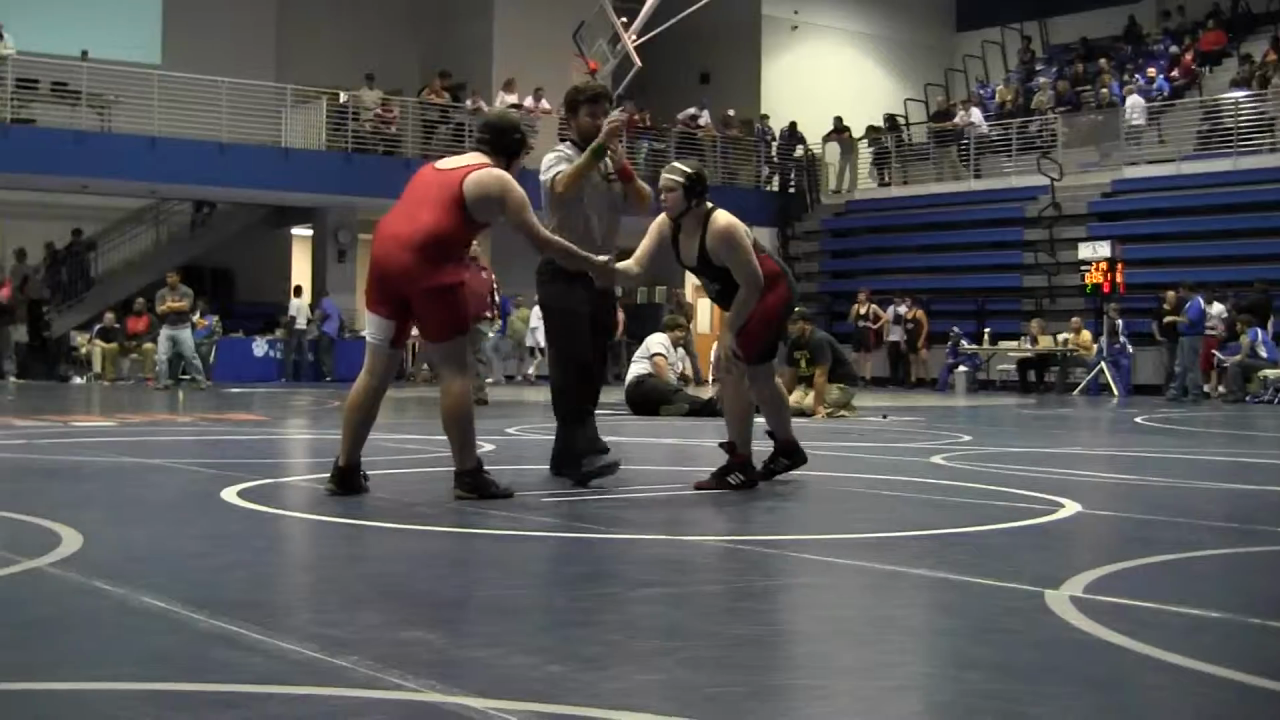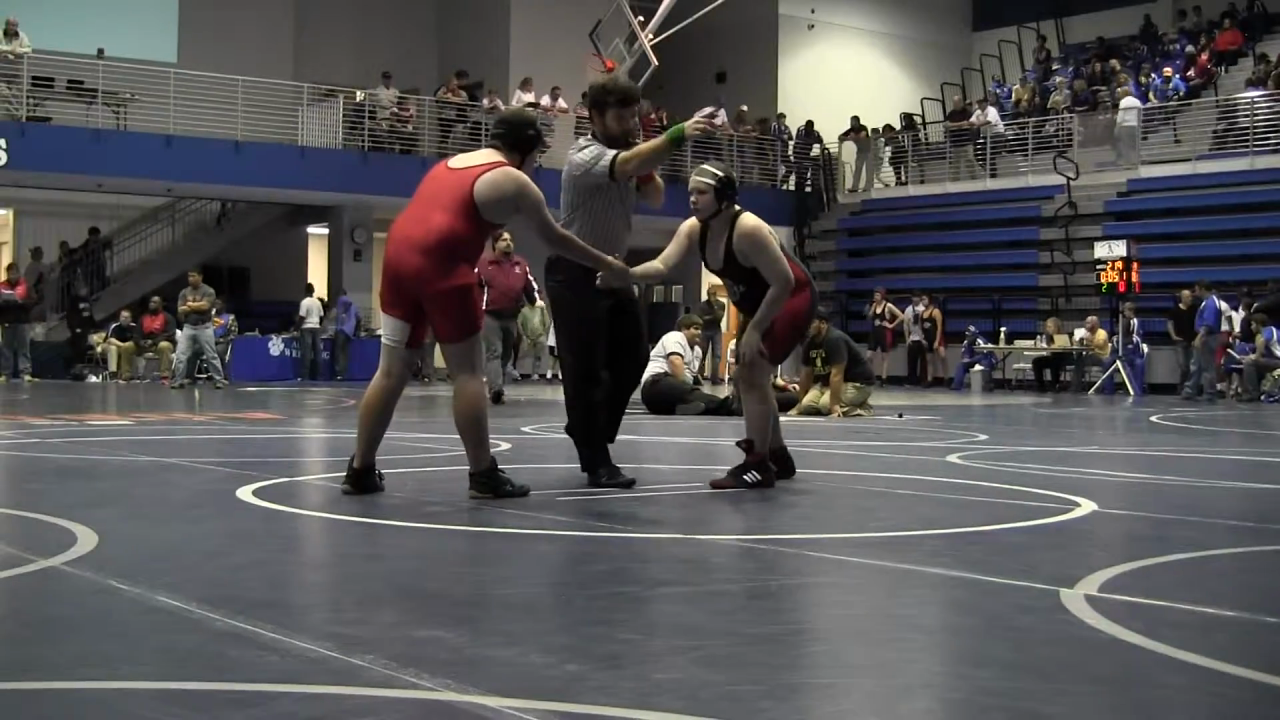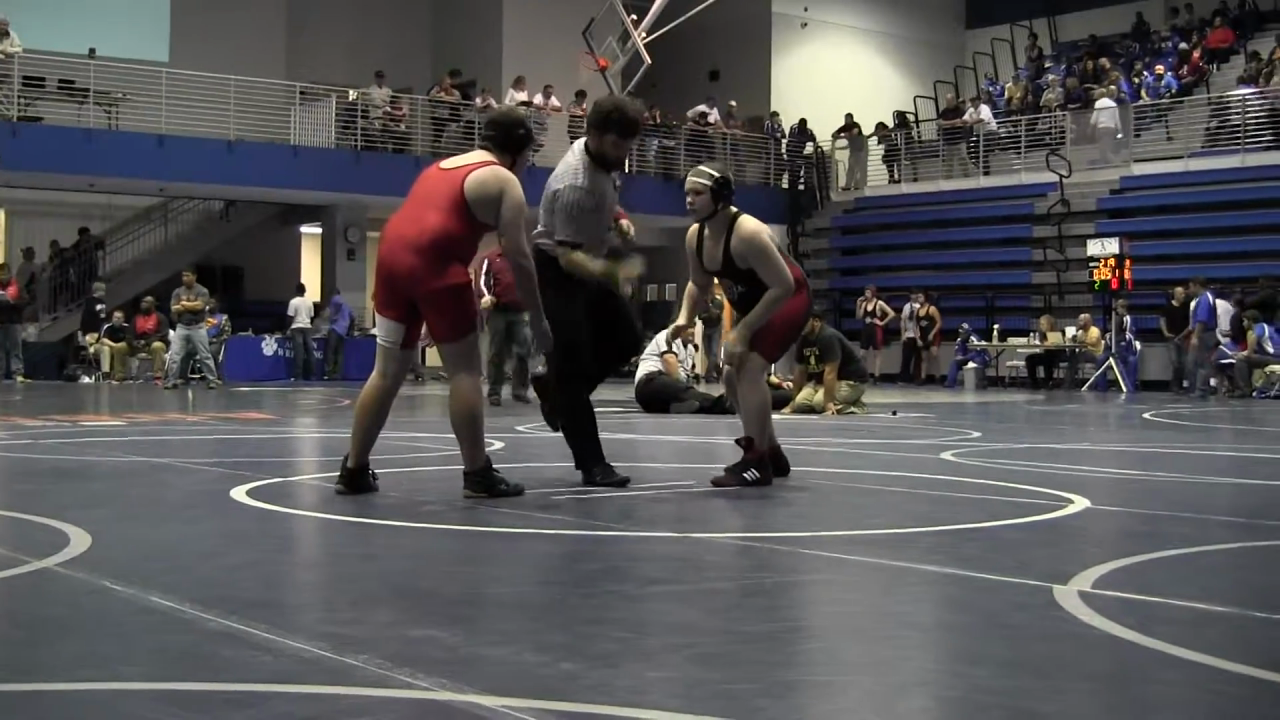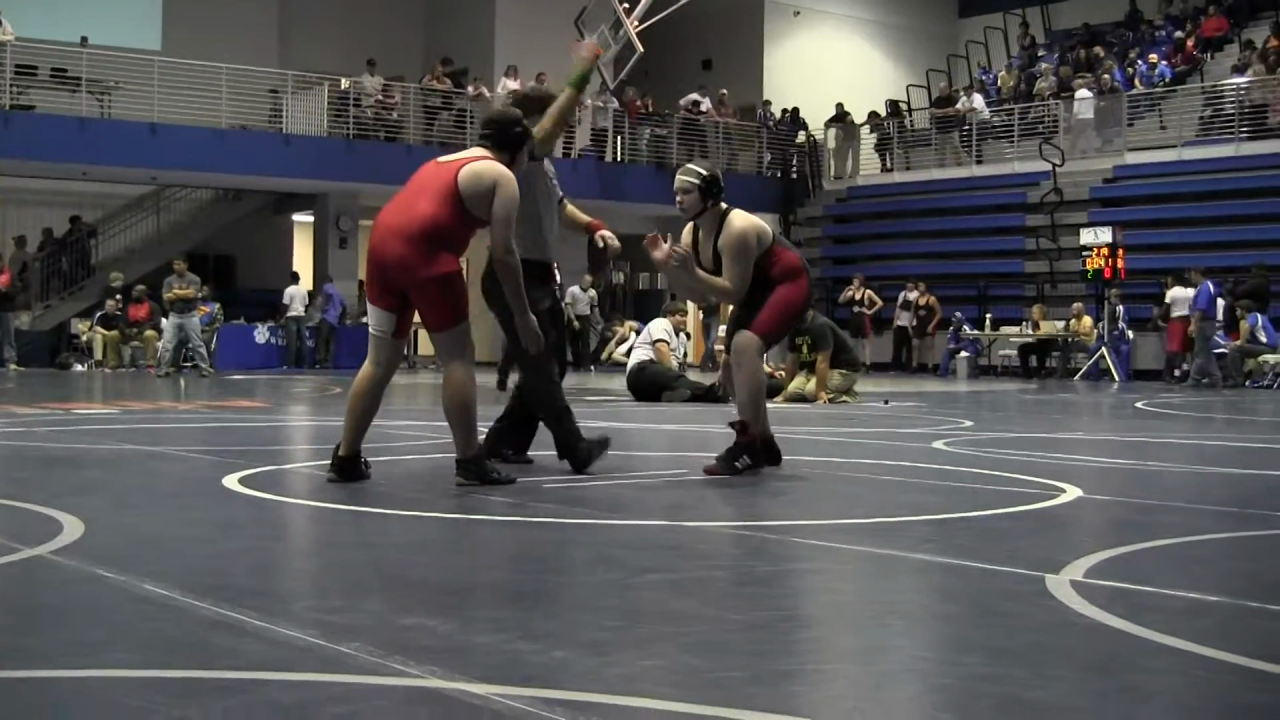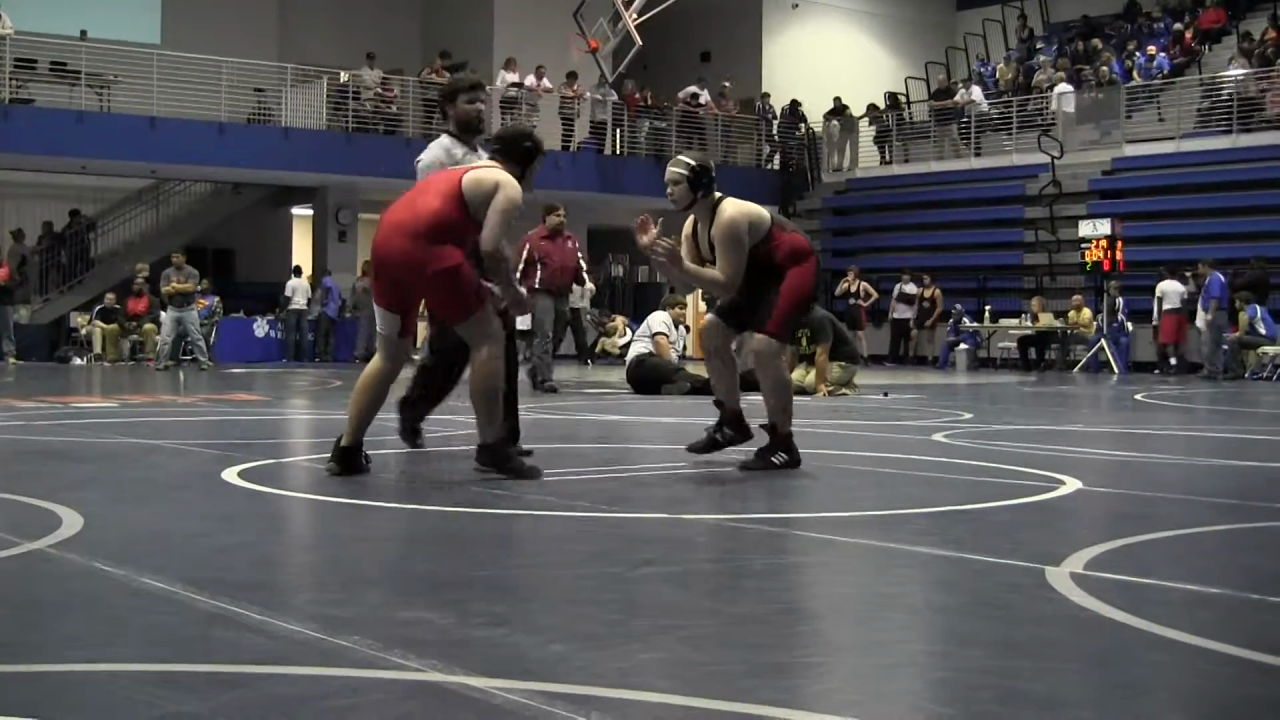
dt=0.4s
person 1, frame 1
left shoulder: (609, 163)
right shoulder: (557, 160)
left elbow: (644, 204)
right elbow: (564, 187)
left wrist: (623, 167)
right wrist: (600, 146)
left hip: (600, 277)
right hip: (562, 277)
left knee: (593, 369)
right knee: (573, 364)
left ankle: (567, 453)
right ankle: (582, 454)
person 1, frame 2
left shoulder: (624, 152)
right shoulder: (586, 157)
left elbow: (655, 198)
right elbow: (632, 164)
left wrist: (648, 175)
right wrist: (678, 135)
right hip: (574, 275)
left knee: (632, 360)
right knee: (584, 370)
left ankle: (591, 432)
right ankle: (597, 464)
person 1, frame 3
left shoulder: (603, 159)
right shoulder: (573, 183)
right elbow: (571, 256)
left wrist: (621, 220)
right wrist: (612, 274)
left hip: (589, 272)
right hip: (556, 272)
left knee: (627, 339)
right knee: (573, 369)
left ankle: (552, 387)
right ankle: (592, 464)
person 1, frame 4
left shoulder: (542, 164)
left elbow: (560, 208)
right elbow: (544, 134)
left wrist: (597, 229)
right wrist: (579, 80)
left hip: (542, 276)
right hip: (512, 280)
left knee: (550, 365)
right knee: (542, 363)
left ankle: (504, 441)
right ankle: (573, 447)
person 1, frame 5
left shoulder: (482, 156)
right shoulder: (438, 155)
left hip: (486, 263)
left knee: (503, 351)
right knee: (450, 353)
left ankle: (503, 436)
right ankle: (411, 417)
person 2, frame 1
left shoulder: (437, 166)
right shoulder: (499, 181)
right elbow: (541, 241)
right wrist: (594, 263)
left hip: (386, 255)
right hip: (428, 265)
left knee: (376, 370)
right knee: (455, 371)
left ankle: (345, 470)
right ankle: (468, 475)
person 2, frame 2
left shoulder: (450, 163)
right shoulder: (513, 181)
right elbow: (555, 238)
right wrist: (607, 265)
left hip: (399, 256)
right hip: (441, 266)
left knee: (391, 371)
right knee: (468, 372)
left ankle: (360, 471)
right ankle: (483, 476)
person 2, frame 3
left shoulder: (443, 166)
right shoulder: (505, 181)
right elbow: (517, 256)
right wrist: (538, 318)
left hip: (393, 256)
right hip: (435, 265)
left knee: (387, 371)
right knee: (465, 370)
left ankle: (354, 470)
right ankle: (477, 474)
person 2, frame 4
left shoulder: (442, 162)
right shoulder: (501, 177)
right elbow: (502, 252)
right wrist: (523, 314)
left hip: (383, 244)
right hip: (425, 253)
left knee: (380, 360)
right knee: (458, 357)
left ankle: (346, 459)
right ankle: (469, 462)
person 2, frame 5
left shoulder: (462, 173)
right shoulder: (507, 185)
right elbow: (491, 248)
left wrist: (483, 287)
right wrist: (512, 293)
left hip: (387, 242)
right hip: (424, 248)
left knee: (390, 353)
right knee: (489, 340)
left ankle: (346, 450)
right ankle: (493, 449)
person 3, frame 1
left shoulder: (721, 227)
right shoulder: (666, 225)
left elbow: (753, 283)
right elbow: (636, 268)
left wrist: (729, 331)
left hip: (770, 292)
right hip: (746, 300)
left knee: (729, 365)
right knee: (757, 377)
left ankle: (741, 466)
right ankle: (787, 450)
person 3, frame 2
left shoulder: (749, 229)
right shoulder: (694, 229)
left elbow: (784, 283)
right elbow: (662, 266)
left wrist: (754, 330)
left hip: (792, 298)
right hip: (757, 304)
left knee: (753, 369)
right knee: (747, 377)
left ankle: (757, 464)
right ankle: (777, 456)
person 3, frame 3
left shoulder: (747, 233)
right shoulder: (695, 235)
left elbow: (784, 285)
right elbow: (699, 285)
left wrist: (744, 328)
right wrist: (683, 318)
left hip: (787, 299)
right hip: (755, 302)
left knee: (749, 366)
right knee: (734, 378)
left ankle: (757, 461)
right ankle: (772, 455)
person 3, frame 4
left shoulder: (737, 228)
right shoulder: (691, 233)
left elbow: (732, 292)
right elbow: (698, 295)
left wrist: (691, 272)
right wrist: (666, 266)
left hip: (788, 284)
right hip: (756, 291)
left knee: (743, 346)
right knee: (730, 370)
left ankle: (748, 445)
right ankle: (762, 443)
person 3, frame 5
left shoulder: (730, 217)
right shoulder: (693, 225)
left elbow: (727, 286)
right elbow: (691, 283)
left wrist: (680, 264)
right wrist: (655, 253)
left hip: (795, 268)
right hip: (760, 276)
left knee: (763, 348)
right knee: (711, 331)
left ankle: (783, 443)
right ankle: (731, 422)
